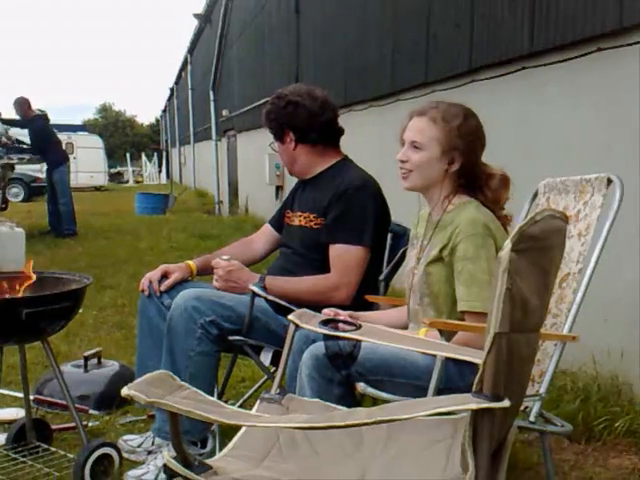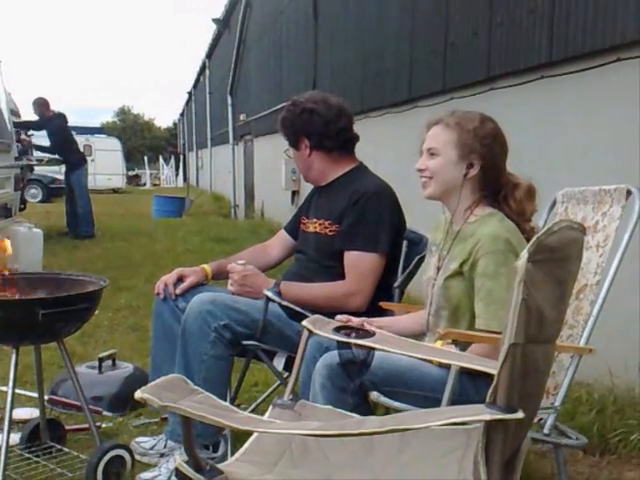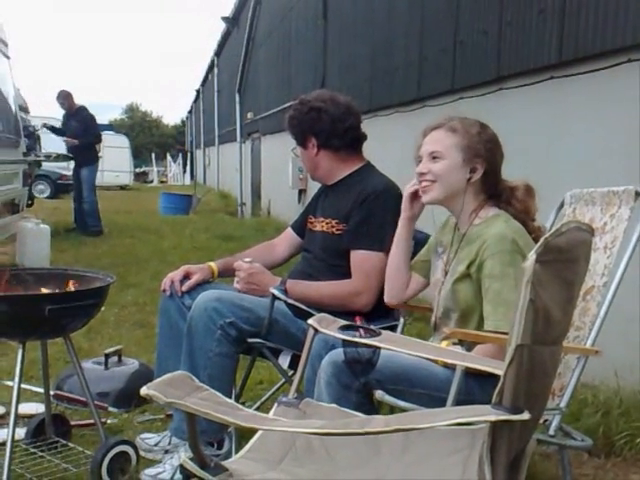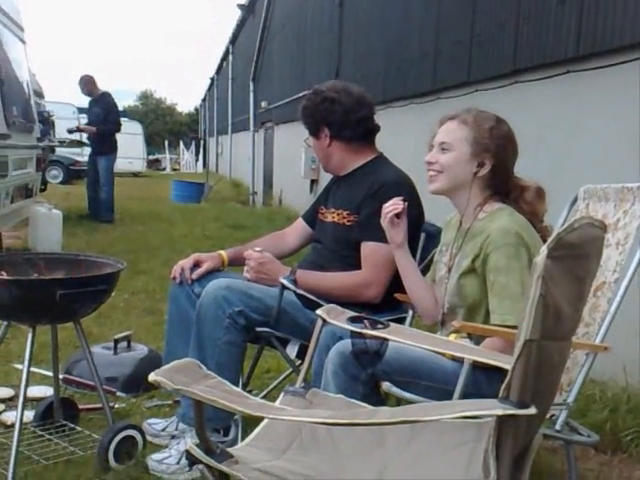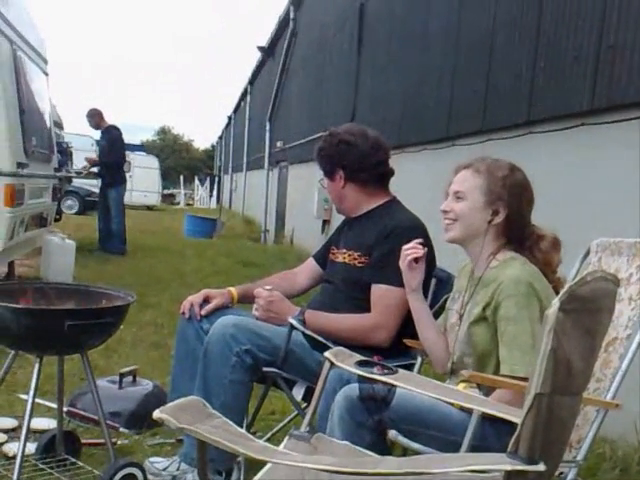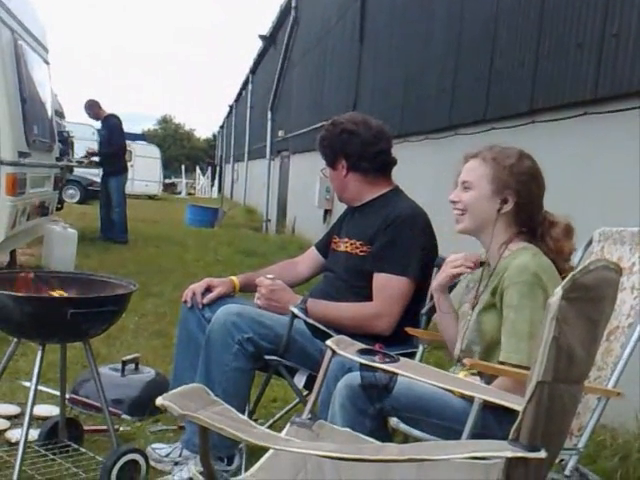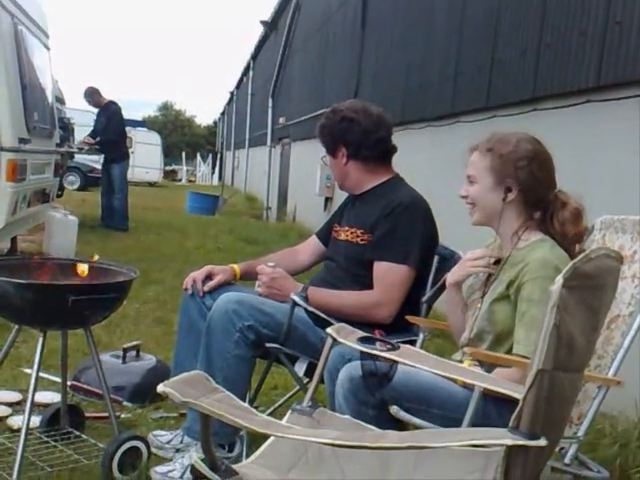
dt=0.7s
person 1, frame 1
left shoulder: (354, 189)
right shoulder: (305, 187)
left elbow: (341, 289)
right elbow: (257, 243)
left wrist: (255, 283)
right wrist: (192, 265)
right hip: (275, 300)
left knee: (193, 307)
right knee: (160, 292)
left ankle: (187, 441)
right ankle: (164, 420)
person 1, frame 2
left shoulder: (370, 196)
right shoulder: (321, 193)
left elbow: (356, 296)
right elbow: (272, 248)
left wrist: (270, 289)
right wrist: (207, 270)
right hip: (291, 306)
left knee: (207, 311)
right knee: (174, 295)
left ankle: (198, 444)
right ankle: (178, 424)
person 1, frame 3
left shoulder: (376, 194)
right shoulder: (328, 192)
left elbow: (362, 294)
right elbow: (279, 246)
left wrist: (276, 286)
right wrist: (213, 267)
right hip: (295, 304)
left knee: (213, 308)
right knee: (181, 293)
left ankle: (203, 441)
right ankle: (182, 422)
person 1, frame 4
left shoulder: (388, 187)
right shoulder: (340, 183)
left elbow: (371, 286)
right elbow: (290, 237)
left wrist: (286, 276)
right wrist: (223, 256)
right hip: (306, 294)
left knee: (223, 297)
right knee: (190, 281)
left ankle: (210, 428)
right ankle: (188, 408)
person 1, frame 5
left shoulder: (400, 230)
right shoulder: (352, 225)
left elbow: (380, 329)
right elbow: (299, 277)
left wrist: (295, 316)
right wrist: (232, 293)
right hip: (315, 335)
left knee: (231, 334)
right knee: (199, 317)
right ankle: (192, 448)
person 1, frame 6
left shoulder: (403, 220)
right shoulder: (354, 214)
left elbow: (382, 318)
right elbow: (301, 266)
left wrist: (297, 305)
right wrist: (234, 282)
right hip: (316, 323)
left knee: (232, 322)
right knee: (201, 306)
right ankle: (192, 429)
person 1, frame 7
left shoulder: (404, 208)
right shoulder: (355, 203)
left elbow: (383, 307)
right elbow: (302, 253)
left wrist: (297, 293)
right wrist: (235, 269)
right hip: (317, 312)
left knee: (234, 309)
right knee: (202, 293)
left ankle: (213, 443)
right ankle: (192, 418)
person 2, frame 1
left shoulder: (471, 224)
right shoulder: (427, 218)
left elbow: (477, 337)
left wrist: (393, 344)
right wrist: (357, 318)
left hip: (462, 366)
right hip: (426, 351)
left knee: (322, 358)
right knee: (308, 338)
person 2, frame 2
left shoulder: (493, 238)
right shoulder: (446, 228)
left elbow: (492, 351)
left wrist: (421, 355)
right wrist: (372, 324)
left hip: (477, 380)
right hip: (441, 361)
left knee: (336, 367)
right knee: (322, 344)
person 2, frame 3
left shoulder: (499, 237)
right shoulder: (450, 229)
left elbow: (499, 351)
right elbow: (395, 294)
left wrist: (419, 356)
right wrist: (407, 220)
left hip: (485, 381)
right hip: (448, 361)
left knee: (341, 365)
right knee: (328, 343)
person 2, frame 4
left shoulder: (503, 232)
right shoulder: (456, 224)
left elbow: (507, 344)
right elbow: (433, 312)
left wrist: (441, 356)
right wrist: (399, 246)
left hip: (492, 375)
right hip: (457, 355)
left knee: (349, 356)
right knee: (335, 334)
person 2, frame 5
left shoulder: (515, 281)
right shoulder: (469, 273)
left elbow: (518, 396)
right elbow: (444, 361)
left wrist: (455, 408)
right wrist: (413, 290)
left hip: (500, 427)
right hip: (467, 405)
left knee: (356, 400)
right knee: (342, 379)
person 2, frame 6
left shoulder: (523, 269)
right shoulder: (486, 263)
left elbow: (517, 385)
right elbow: (463, 350)
left wrist: (451, 394)
right wrist: (440, 291)
left hip: (503, 417)
right hip: (474, 395)
left knee: (358, 388)
right knee: (348, 368)
person 2, frame 7
left shoulder: (540, 263)
right shoulder: (496, 250)
left elbow: (525, 376)
left wrist: (450, 380)
right wrist: (453, 285)
left hip: (503, 405)
left knee: (359, 379)
right knee: (345, 358)
person 3, frame 1
left shoulder: (38, 126)
right shoulder: (32, 119)
left elbow: (35, 150)
right elbow: (17, 123)
left hip: (59, 163)
right hip: (52, 163)
left knee: (63, 198)
right knee: (52, 197)
left ankle: (69, 229)
right ankle: (56, 228)
person 3, frame 2
left shoulder: (57, 125)
right shoulder: (49, 121)
left elbow: (54, 150)
right elbow: (32, 125)
left wrist: (32, 145)
right wrist: (12, 125)
left hip: (77, 164)
right hip: (70, 164)
left knee: (81, 199)
right knee: (70, 199)
left ankle: (87, 231)
right ankle: (74, 229)
person 3, frame 3
left shoulder: (86, 116)
right shoulder: (67, 116)
left elbow: (97, 138)
right elbow: (63, 132)
left wrist: (77, 142)
right wrist: (50, 127)
left hip: (88, 162)
right hip: (78, 162)
left knee: (87, 196)
right knee: (77, 196)
left ankle: (95, 227)
right ankle: (81, 225)
person 3, frame 4
left shoulder: (108, 102)
right shoulder: (92, 103)
left elbow: (116, 127)
left wrist: (95, 130)
right wrist: (79, 128)
left hip: (106, 151)
right hip: (94, 150)
left knee: (105, 185)
right knee: (91, 183)
left ankle: (107, 215)
right ankle: (94, 212)
person 3, frame 5
left shoulder: (114, 134)
right shoulder: (104, 134)
left elbow: (119, 159)
left wrist: (98, 161)
right wrist: (94, 163)
left hip: (116, 182)
right hip: (106, 181)
left knee: (116, 215)
right knee: (103, 215)
left ankle: (119, 247)
right ankle: (105, 244)
person 3, frame 6
left shoulder: (113, 123)
right shoulder: (105, 124)
left elbow: (119, 148)
left wrist: (97, 152)
right wrist: (96, 152)
left hip: (117, 171)
right hip: (108, 171)
left knee: (117, 204)
right knee: (105, 204)
left ankle: (120, 236)
right ankle: (107, 233)
person 3, frame 7
left shoulder: (113, 110)
right shoulder: (101, 112)
left elbow: (114, 135)
right elbow: (96, 130)
left wrist: (95, 142)
right wrist: (87, 139)
left hip: (119, 158)
right hip: (108, 157)
left knee: (119, 191)
right knee: (106, 191)
left ankle: (121, 223)
right ankle: (107, 220)
